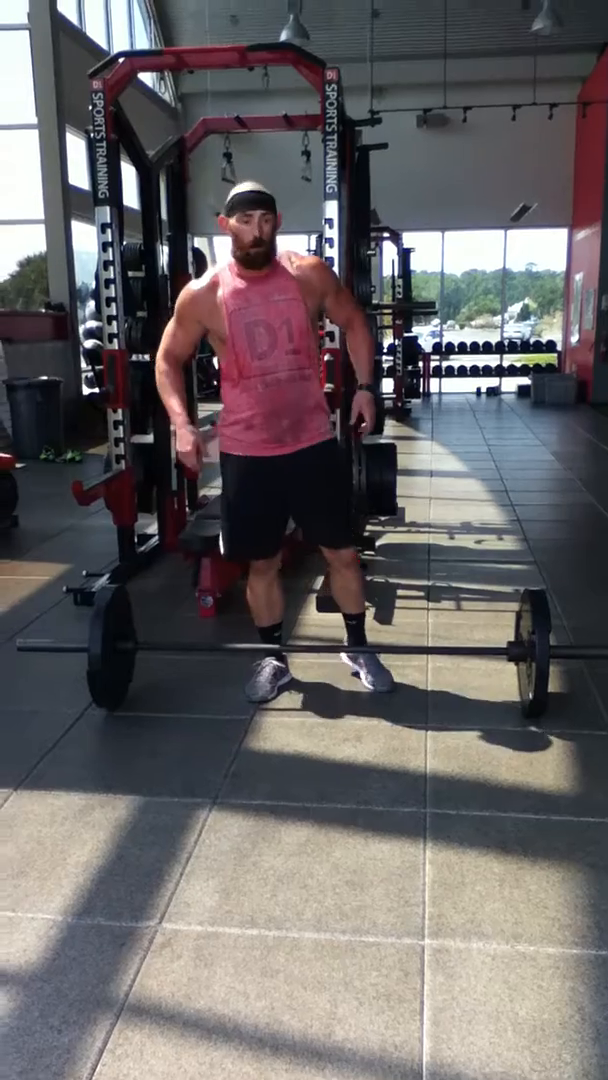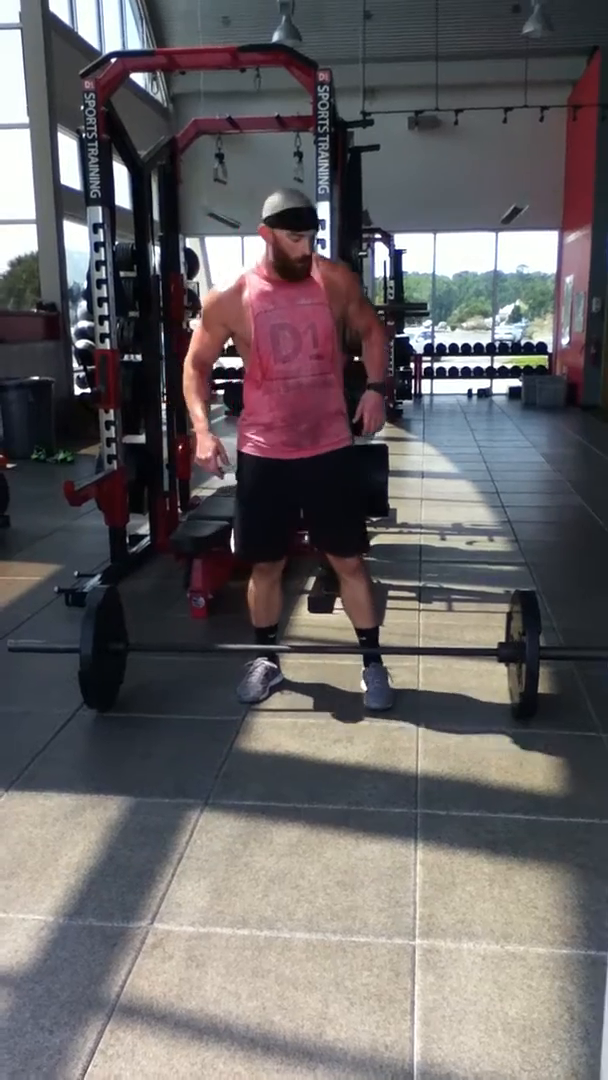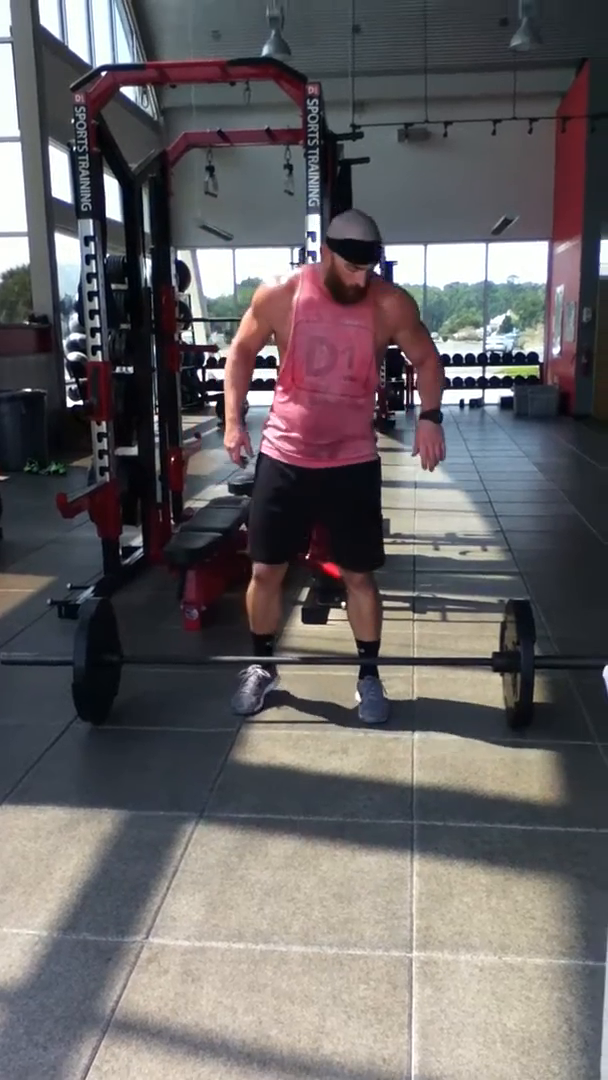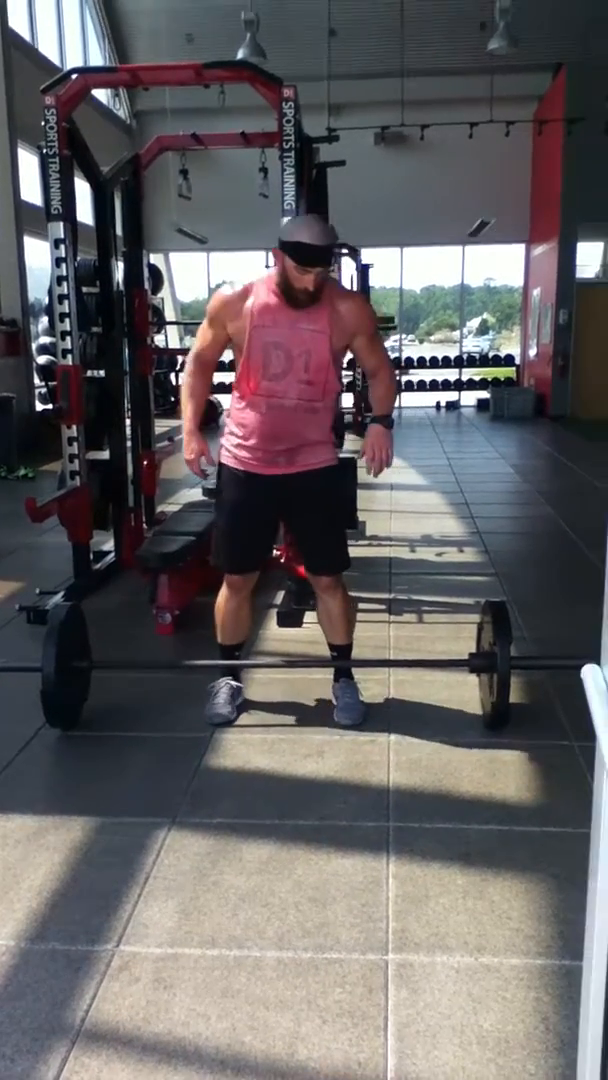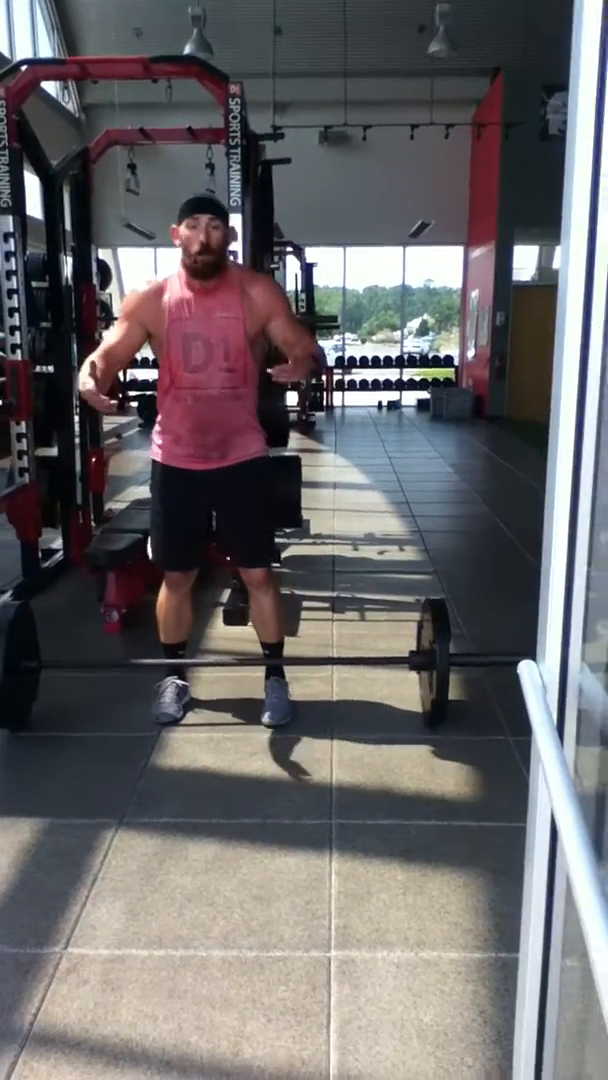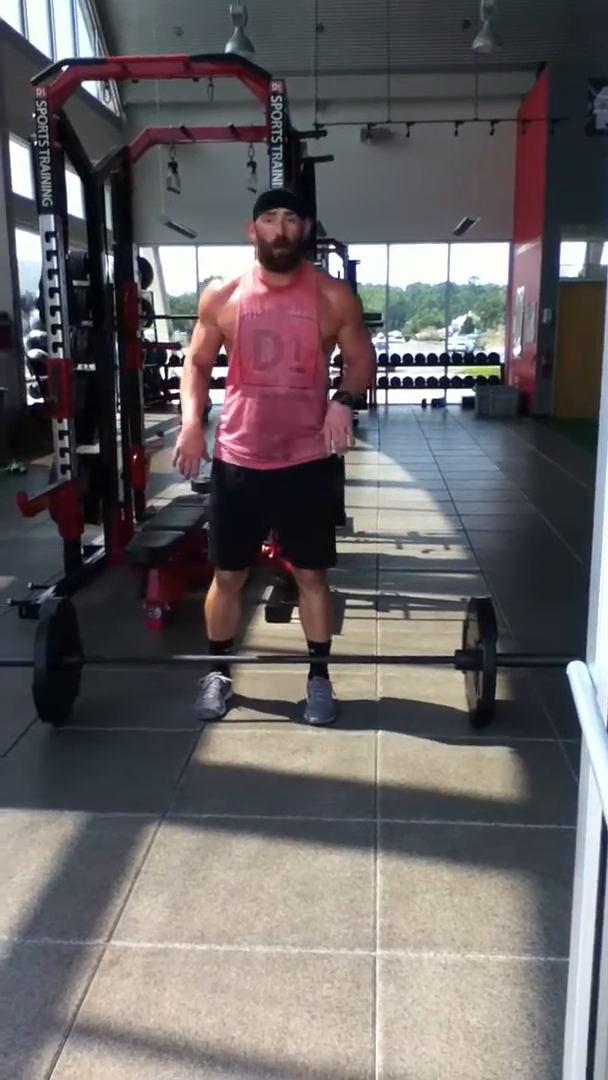
dt=0.4s
person 1, frame 1
left shoulder: (311, 274)
right shoulder: (202, 295)
left elbow: (354, 324)
right elbow: (169, 359)
left wrist: (365, 386)
right wrist: (181, 423)
left hip: (314, 443)
right hip: (246, 452)
left knee: (342, 552)
right knee: (261, 563)
left ankle: (357, 647)
right ankle: (273, 657)
person 1, frame 2
left shoulder: (337, 280)
right shoulder: (229, 298)
left elbow: (372, 331)
right elbow: (197, 364)
left wrist: (375, 388)
right wrist: (202, 429)
left hip: (330, 448)
right hip: (263, 452)
left knee: (349, 561)
right knee: (265, 564)
left ankle: (372, 661)
right ankle: (267, 658)
person 1, frame 3
left shoulder: (392, 304)
right shoulder: (278, 295)
left elbow: (426, 359)
right elbow: (241, 351)
left wrist: (429, 416)
right wrist: (233, 420)
left hip: (352, 461)
right hip: (284, 456)
left knee: (358, 573)
right knee: (266, 569)
left ankle: (367, 673)
right ankle: (260, 665)
person 1, frame 4
left shoulder: (349, 309)
right shoulder: (232, 303)
left elbow: (380, 370)
right elbow: (199, 362)
left wrist: (380, 422)
right wrist: (192, 430)
left hip: (313, 465)
right hip: (244, 465)
left knee: (328, 578)
right knee: (237, 577)
left ankle: (344, 677)
right ankle: (230, 674)
person 1, frame 5
left shoulder: (260, 293)
right shoulder: (149, 301)
left elbow: (306, 347)
right elbow: (107, 355)
left wrist: (301, 363)
right wrist: (88, 380)
left hip: (242, 458)
right hip: (176, 462)
left knee: (258, 573)
right knee: (176, 577)
left ankle: (274, 675)
right ankle: (175, 675)
person 1, frame 6
left shoulder: (334, 296)
right shoulder: (221, 297)
left elbow: (361, 359)
right elbow: (197, 363)
left wrist: (342, 402)
right wrist: (190, 423)
left hip: (306, 460)
right hip: (237, 460)
left knee: (310, 574)
right knee: (228, 574)
left ankle: (318, 675)
right ankle: (218, 671)
